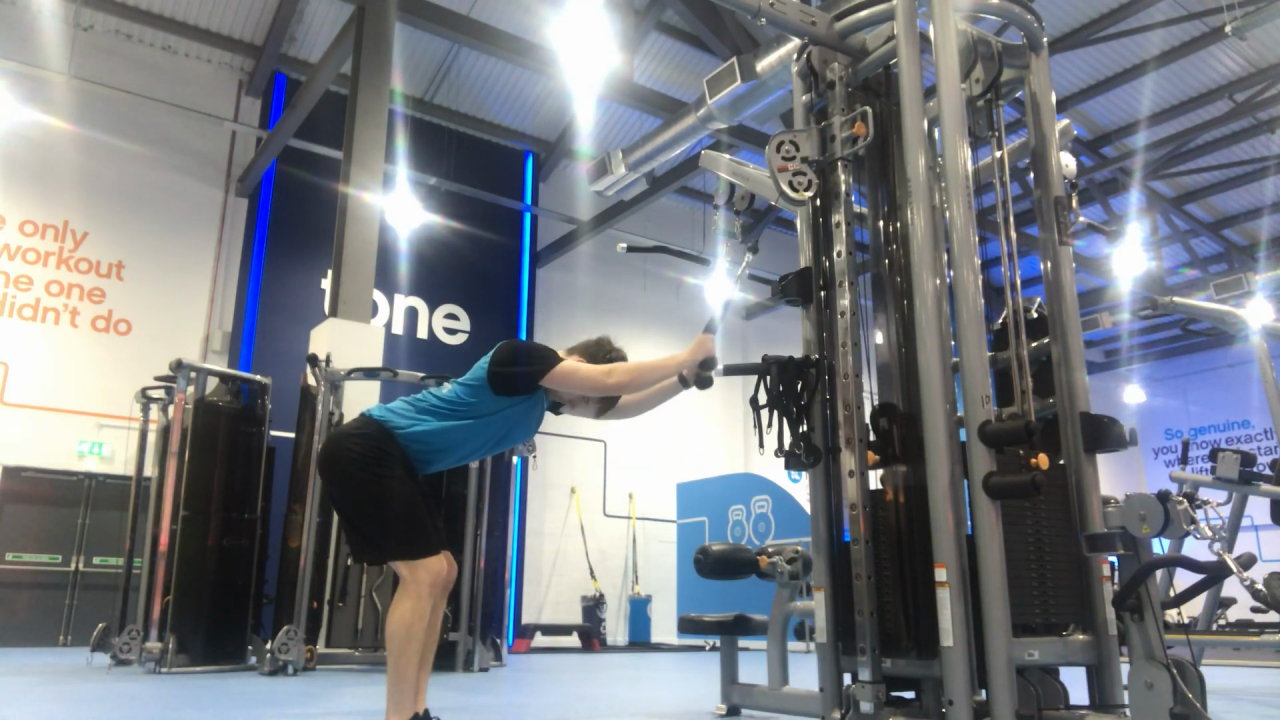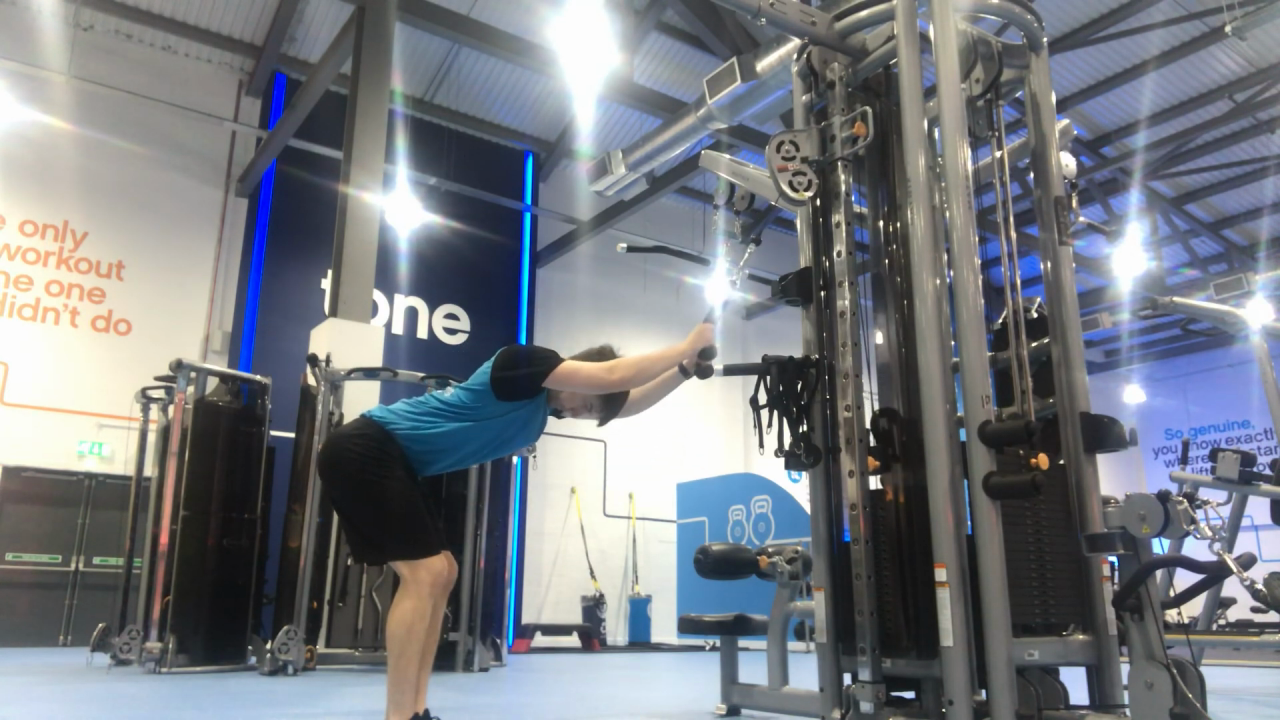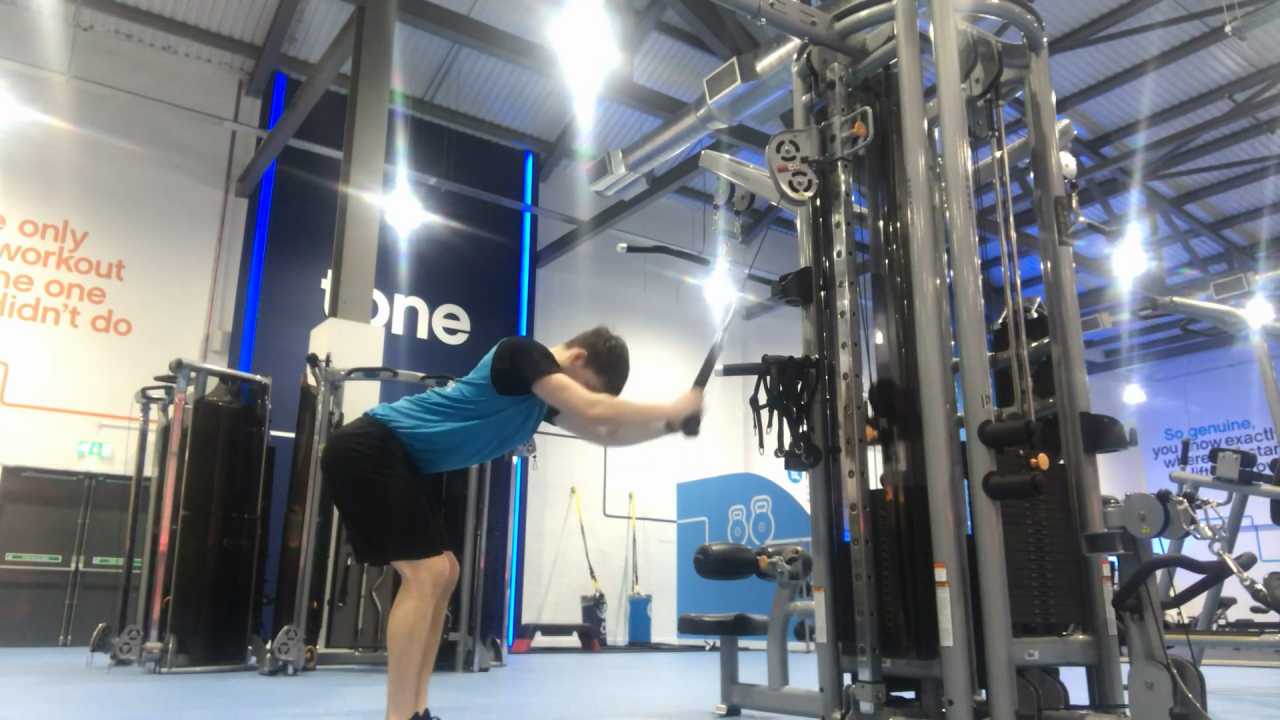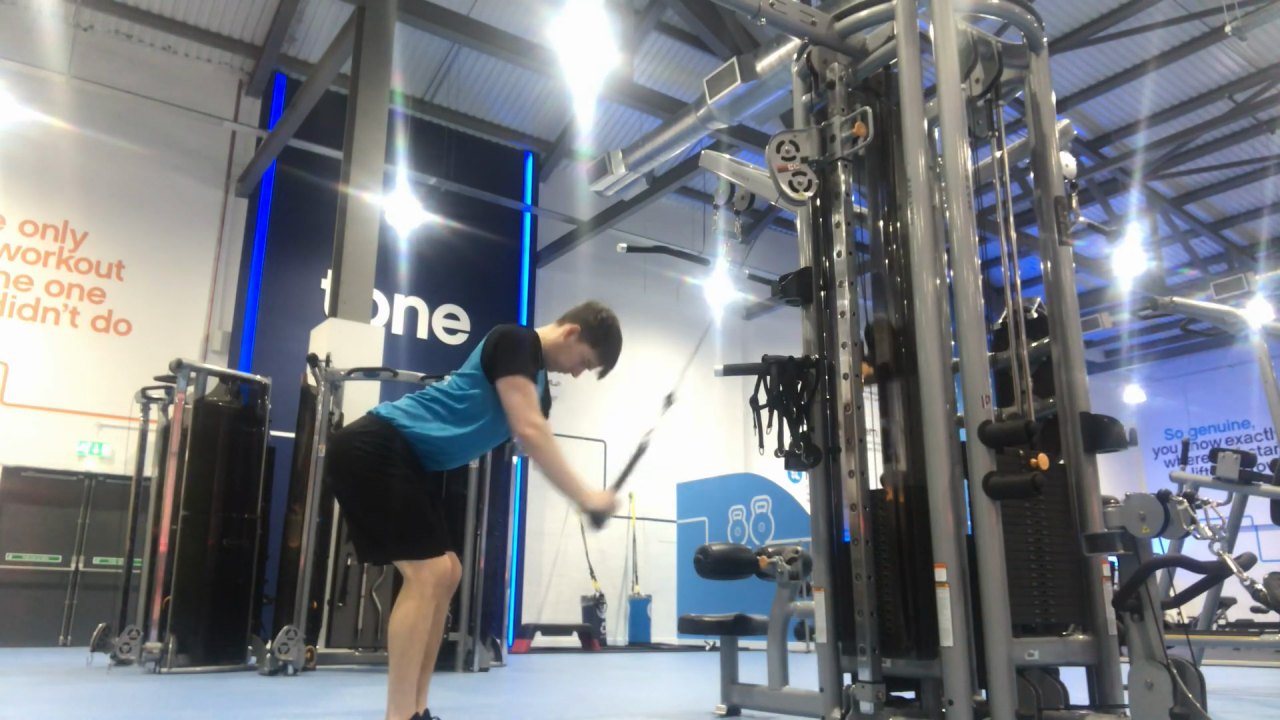
dt=0.3s
person 1, frame 1
left shoulder: (545, 390)
right shoulder: (520, 359)
left elbow: (622, 405)
right elbow: (611, 380)
left wrist: (685, 378)
right wrist: (686, 357)
left hip: (387, 458)
right hip: (365, 450)
left knee: (439, 573)
right knee: (423, 574)
person 1, frame 2
left shoulder: (546, 394)
right shoulder: (522, 362)
left elbow: (625, 402)
right elbow: (614, 377)
left wrist: (686, 369)
right wrist: (686, 347)
left hip: (386, 458)
right hip: (364, 451)
left knee: (439, 574)
right knee: (424, 573)
person 1, frame 3
left shoulder: (545, 394)
right shoulder: (523, 354)
left elbow: (603, 432)
right elbow: (593, 413)
left wrist: (669, 422)
right wrist: (672, 411)
left hip: (390, 458)
right hip: (367, 451)
left knee: (440, 575)
right knee: (426, 575)
person 1, frame 4
left shoulder: (533, 380)
right shoulder: (515, 342)
left elbow: (538, 441)
right elbow: (529, 431)
left wrist: (581, 495)
right wrist: (581, 494)
left hip: (404, 459)
right hip: (373, 449)
left knee: (445, 573)
right knee: (430, 573)
